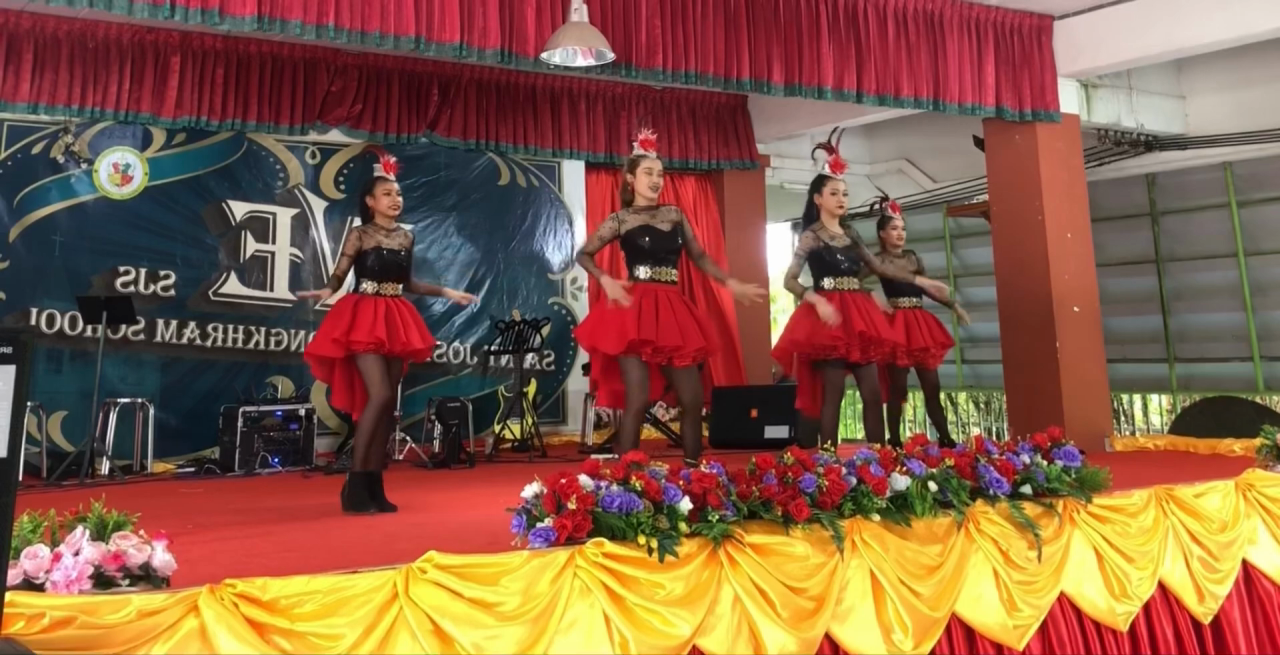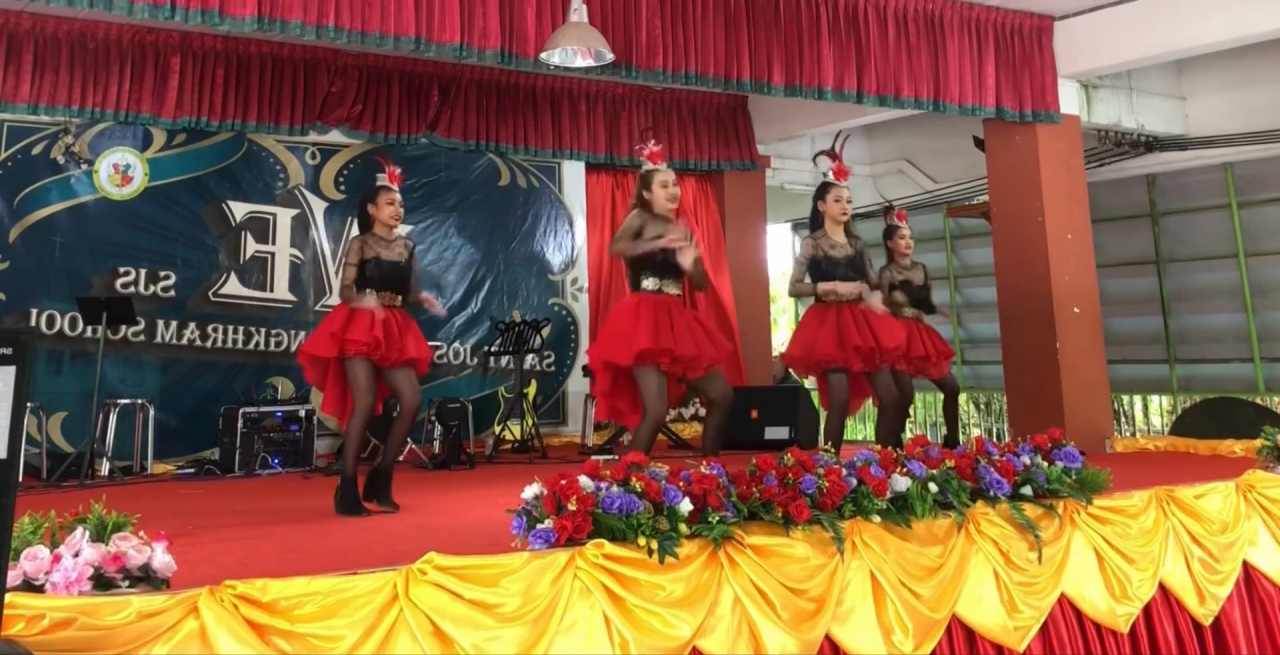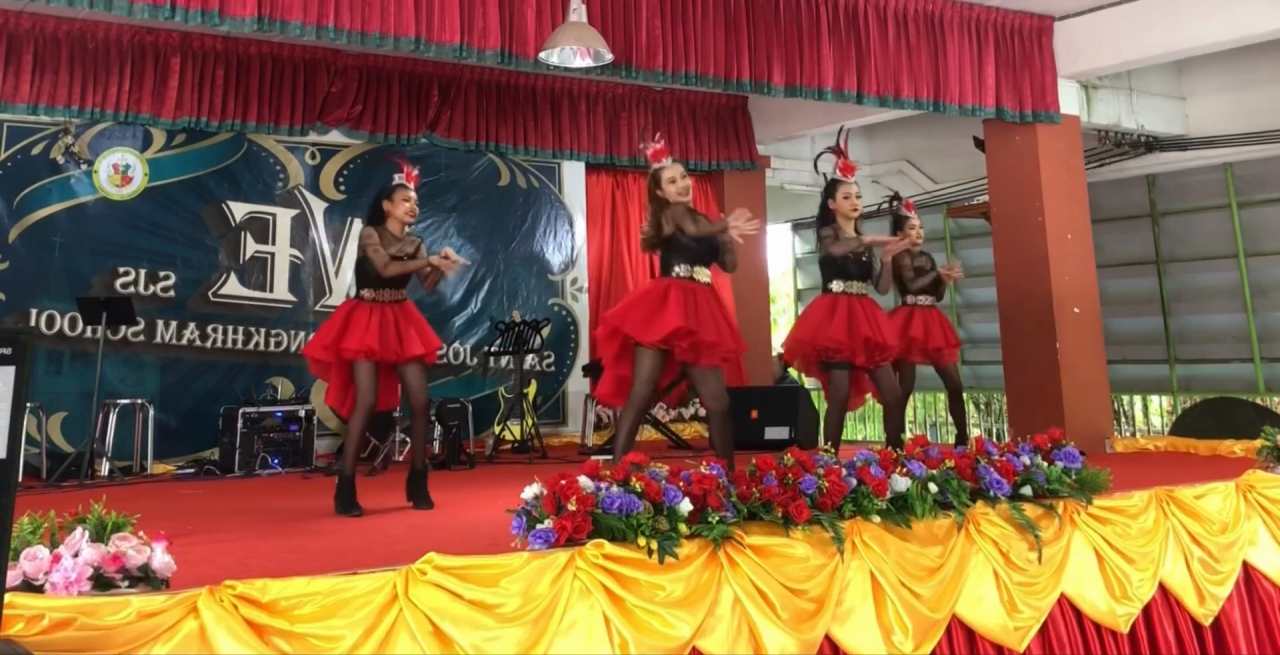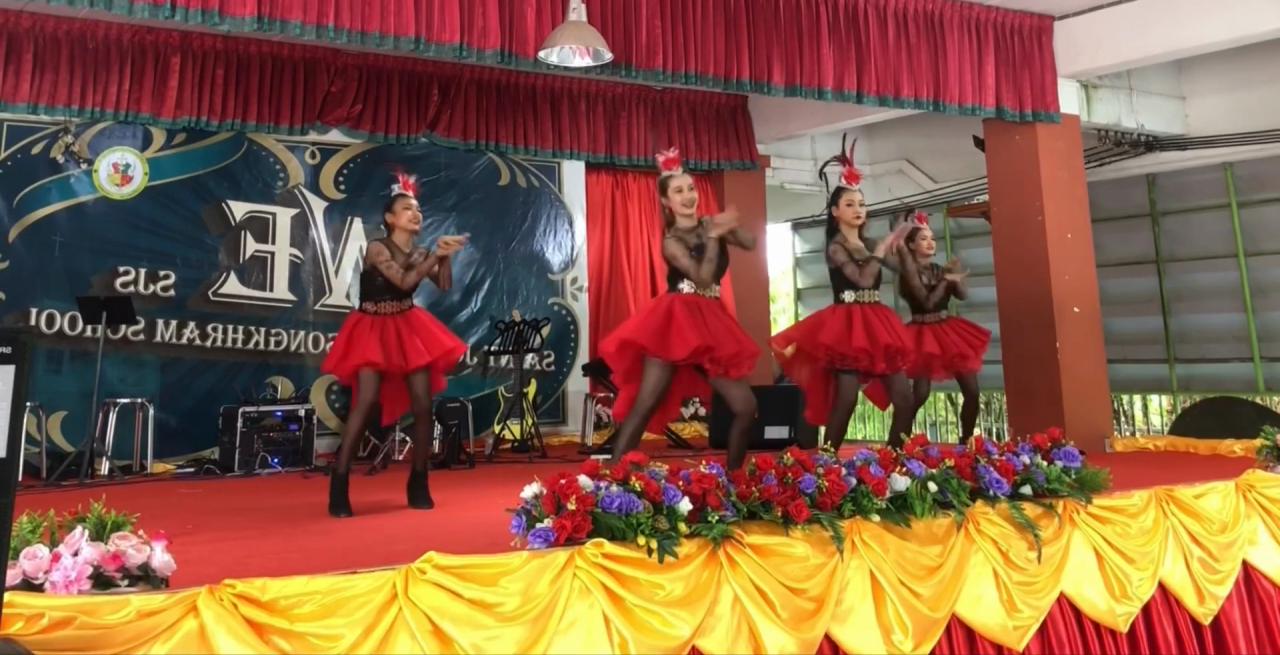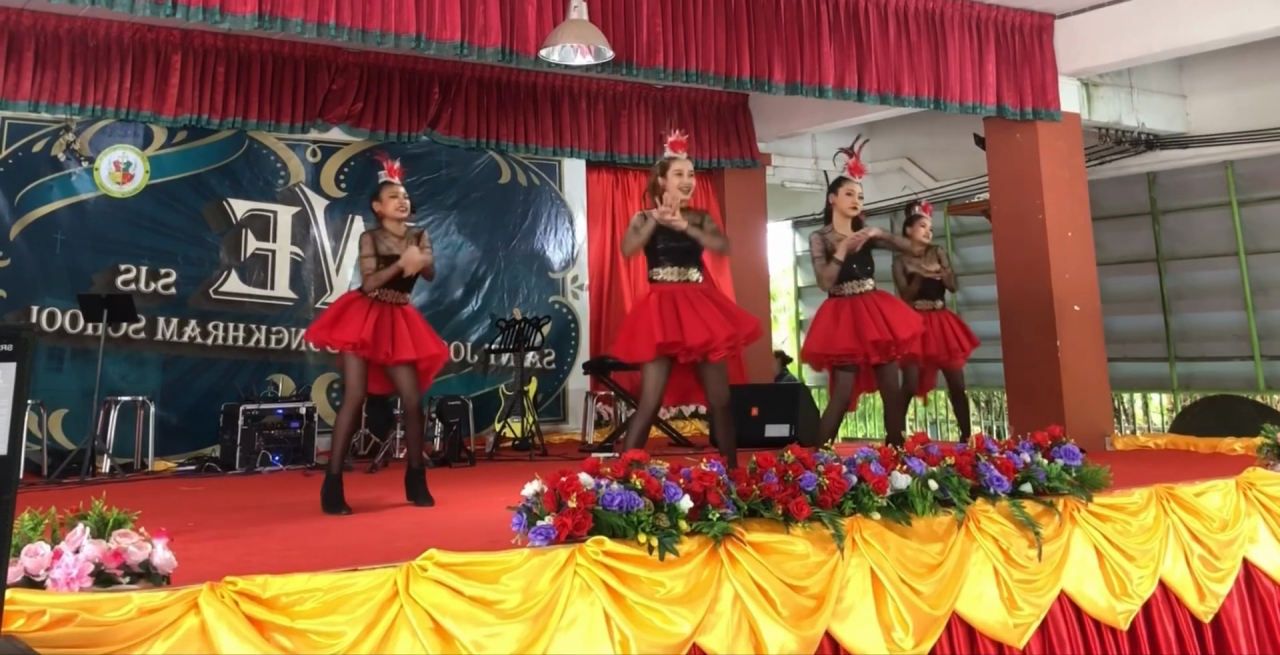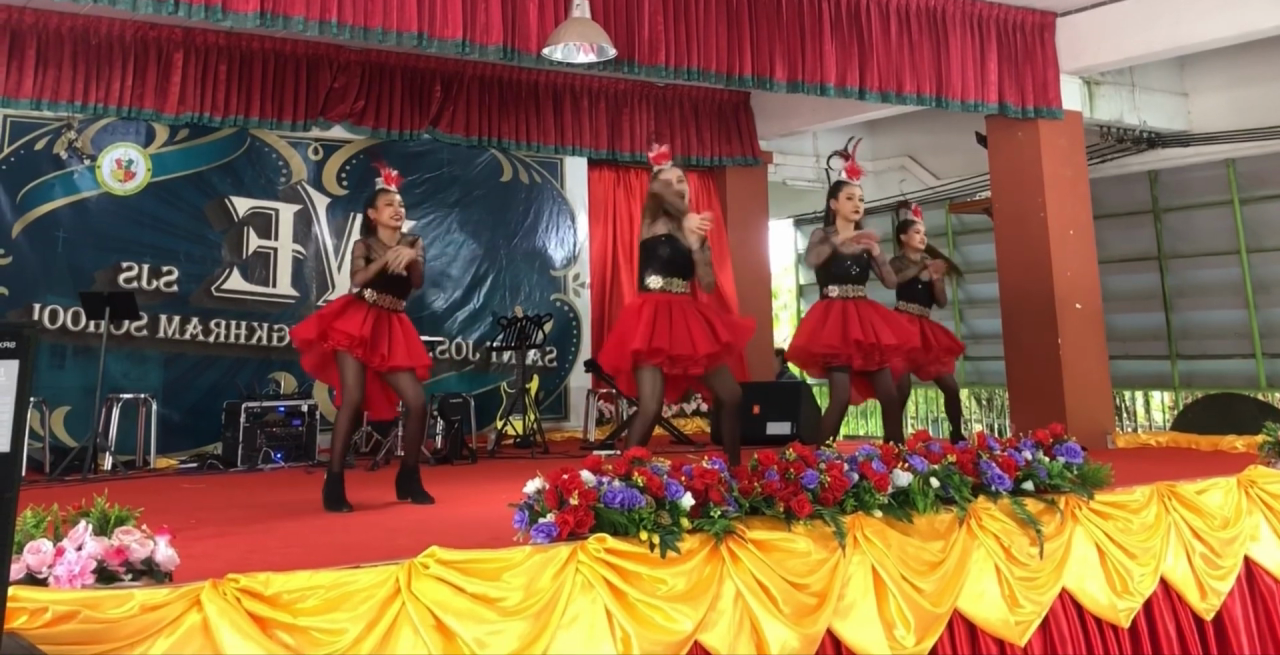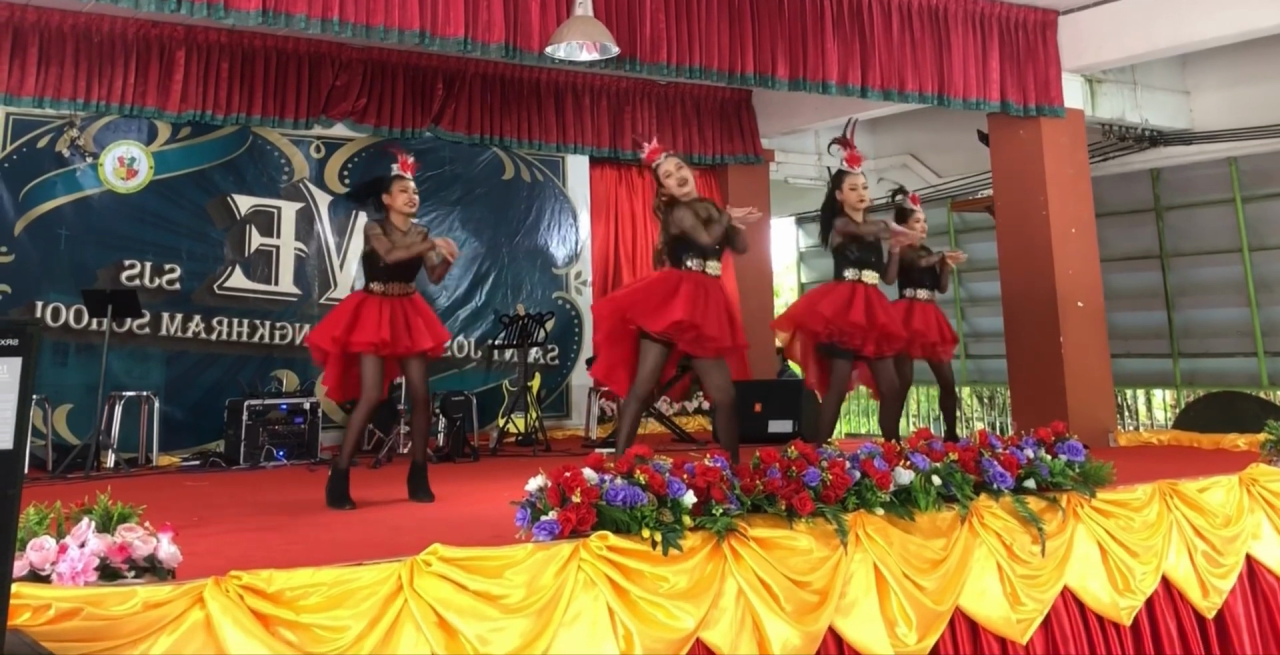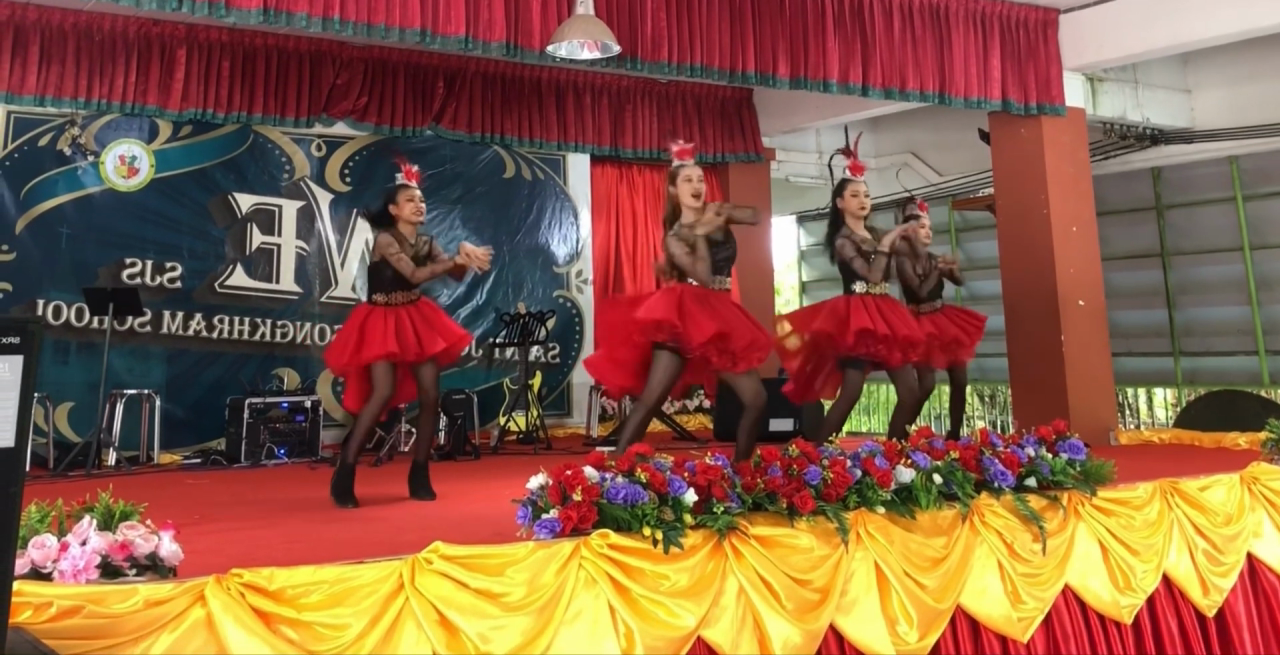
dt=0.2s
person 1, frame 1
left shoulder: (406, 237)
right shoulder: (359, 235)
right elbow: (337, 277)
left wrist: (446, 291)
right wrist: (325, 291)
left hip: (396, 320)
right hip: (363, 318)
left knee: (389, 403)
right knee: (378, 397)
left ankle: (374, 484)
right ankle: (354, 485)
person 1, frame 2
left shoulder: (406, 246)
right shoulder: (359, 244)
left elbow: (409, 291)
right elbow: (346, 289)
left wrist: (426, 298)
right wrist: (364, 301)
left hip: (395, 329)
right hip: (359, 326)
left knee: (411, 403)
right knee: (364, 403)
left ankle: (379, 482)
right ankle: (347, 490)
person 1, frame 3
left shoulder: (414, 242)
right shoulder: (370, 235)
left elbow: (429, 282)
right elbow: (386, 269)
left wrist: (442, 261)
right wrist: (430, 261)
left hip: (401, 322)
right hip: (366, 320)
left knee: (419, 400)
right knee: (366, 402)
left ankle: (417, 481)
right ankle: (346, 488)
person 1, frame 4
left shoulder: (420, 254)
right shoulder: (377, 248)
left elbow: (445, 285)
right elbow: (404, 281)
left wrist: (444, 255)
right wrist: (437, 253)
left hip: (409, 330)
right hip: (373, 330)
left knee: (423, 407)
right knee: (366, 402)
left ankle: (418, 484)
right ankle: (339, 484)
person 1, frame 5
left shoulder: (419, 236)
right shoulder: (369, 239)
left elbow: (429, 274)
right elbow: (369, 283)
left wrist: (419, 257)
right wrist: (400, 263)
left hip: (399, 323)
right hip: (364, 318)
left knee: (412, 402)
right knee: (354, 397)
left ankle: (416, 480)
right ankle: (332, 483)
person 1, frame 6
left shoulder: (413, 243)
right shoulder: (363, 245)
left elbow: (418, 281)
right elbow: (356, 280)
left wrist: (409, 259)
right wrist: (385, 259)
left hip: (392, 329)
right hip: (356, 323)
left knee: (417, 403)
right knee: (352, 401)
left ankle: (409, 478)
right ankle: (334, 483)
person 1, frame 7
left shoulder: (421, 234)
right shoulder: (375, 228)
left elbow: (436, 277)
right elbow: (390, 255)
left wrist: (446, 255)
right wrist: (430, 244)
left hip: (408, 316)
right hip: (374, 314)
left knee: (421, 395)
right knee: (371, 397)
left ankle: (418, 476)
right ankle: (339, 478)
person 1, frame 8
left shoulder: (427, 243)
right shoulder: (385, 239)
left elbow: (456, 275)
right elbow: (413, 274)
left wrist: (468, 256)
right wrist: (456, 258)
left hip: (416, 321)
right hip: (382, 321)
left knee: (430, 399)
right knee: (382, 395)
left ankle: (419, 475)
right ankle: (345, 470)
person 2, frame 1
left shoulder: (676, 216)
right shoulder: (620, 220)
left elbow: (701, 259)
right elbow: (583, 255)
left wrist: (731, 283)
right wrist: (605, 280)
left hip: (672, 310)
right hip: (635, 311)
left knee: (693, 400)
right knee: (637, 401)
person 2, frame 2
left shoulder: (684, 232)
right shoulder: (639, 220)
left elbow: (701, 284)
right elbow: (616, 248)
left wrist: (691, 266)
right wrist: (661, 243)
left hip: (678, 321)
right hip: (643, 320)
left knee: (721, 396)
right knee: (656, 412)
person 2, frame 3
left shoulder: (706, 224)
right shoulder: (670, 214)
left elbow: (730, 265)
right elbow: (697, 228)
left wrist: (730, 233)
right wrist: (727, 229)
left hip: (699, 311)
right hip: (665, 306)
left knee: (719, 404)
right knee: (638, 397)
person 2, frame 4
left shoulder: (711, 225)
right shoulder: (672, 241)
left elbow: (750, 243)
right elbow: (705, 275)
left wrist: (727, 228)
right wrist: (713, 236)
left hip: (711, 325)
right hip: (673, 323)
left knee: (746, 407)
right knee: (643, 407)
person 2, frame 5
left shoulder: (700, 218)
right shoulder: (645, 218)
left elbow: (722, 246)
right elbow: (627, 250)
left wrist: (683, 224)
right wrist: (657, 217)
left hip: (701, 309)
right hip: (661, 311)
left knee: (720, 401)
right knee: (650, 402)
left ankle: (732, 473)
person 2, frame 6
left shoulder: (698, 234)
right shoulder: (653, 219)
left elbow: (707, 283)
right elbow: (658, 192)
left wrist: (694, 245)
right wrist: (685, 216)
left hip: (689, 318)
right hip: (650, 318)
left knee: (731, 398)
right knee: (650, 408)
left ankle: (735, 471)
person 2, frame 7
left shoulder: (712, 209)
right shoulder: (679, 211)
left elbow: (742, 248)
right elbow: (706, 239)
left wrist: (733, 223)
right wrist: (728, 218)
left hip: (704, 304)
right hip: (671, 298)
left knee: (724, 397)
right knee: (640, 390)
person 2, frame 8
left shoulder: (718, 212)
right shoulder: (675, 236)
left elbow: (749, 215)
right elbow: (703, 276)
left wrist: (723, 213)
right wrist: (701, 233)
left hip: (720, 318)
right hip: (681, 316)
left knee: (756, 398)
right knee: (650, 400)
person 3, frame 1
left shoulder: (851, 236)
right shoulder: (811, 235)
left elbow: (880, 268)
right elbow: (790, 280)
left wrist: (919, 281)
right wrist: (817, 301)
left hip: (858, 314)
right hip: (829, 318)
left knee: (873, 393)
right knee: (833, 395)
person 3, frame 2
left shoulder: (857, 244)
right shoulder: (812, 243)
left elbow: (873, 284)
right elbow: (794, 288)
left wrist: (875, 297)
right wrist: (831, 286)
left hip: (862, 325)
right hip: (828, 324)
left knee: (890, 398)
right knee: (840, 401)
person 3, frame 3
left shoulder: (865, 242)
right shoulder: (829, 233)
left elbow: (882, 289)
right elbow: (843, 248)
left wrist: (887, 258)
right wrist: (870, 240)
left hip: (865, 317)
right hip: (834, 318)
left knee: (893, 395)
right knee: (839, 397)
person 3, frame 4
left shoulder: (870, 244)
right shoulder: (835, 246)
right elbow: (864, 279)
left wrist: (897, 243)
right wrist: (881, 249)
left hip: (878, 324)
right hip: (847, 324)
left knee: (905, 399)
right knee: (845, 401)
person 3, frame 5
left shoulder: (866, 234)
right shoulder: (819, 237)
left elbow: (909, 247)
right elbow: (825, 283)
left wrist: (875, 235)
right wrist: (842, 250)
left hip: (876, 314)
right hip: (842, 315)
left knee: (892, 395)
right knee: (841, 398)
person 3, frame 6
left shoulder: (867, 241)
right shoulder: (822, 235)
left elbow: (891, 282)
right elbow: (812, 260)
left wrist: (876, 252)
right wrist: (841, 239)
left hip: (865, 319)
right hip: (833, 320)
left knee: (890, 396)
right knee: (840, 398)
person 3, frame 7
left shoulder: (874, 231)
right shoulder: (841, 225)
left elbow: (889, 276)
right elbow: (869, 228)
left wrist: (896, 249)
right wrist: (896, 231)
left hip: (870, 309)
right hip: (843, 306)
left knee: (892, 388)
right knee: (837, 388)
person 3, frame 8
left shoulder: (875, 233)
right shoulder: (842, 240)
right elbow: (873, 275)
left wrist: (900, 235)
right wrist: (886, 244)
left hip: (884, 316)
right hip: (856, 317)
left knee: (911, 393)
right knee: (850, 394)
person 4, frame 1
left shoulder: (914, 257)
right shoulder: (879, 261)
left elbow: (928, 289)
left wrist: (954, 306)
left hip: (920, 322)
right hip: (896, 324)
left knee: (932, 387)
right knee: (897, 389)
left ankle: (945, 438)
right ankle: (895, 441)
person 4, frame 2
left shoulder: (921, 269)
right shoulder: (887, 272)
left elbow: (927, 304)
right elbow: (883, 301)
left wrist: (938, 310)
right wrist: (893, 300)
left hip: (921, 333)
left knee: (952, 388)
right knee: (905, 395)
left ankle: (952, 440)
person 4, frame 3
left shoulder: (927, 257)
right shoulder: (901, 256)
left elbow: (938, 295)
right elbow: (912, 284)
left wrist: (945, 278)
right wrist: (937, 273)
left hip: (932, 322)
right hip: (909, 322)
left knee: (954, 384)
right knee: (905, 388)
left ankle: (963, 438)
person 4, frame 4
left shoulder: (939, 269)
right shoulder: (910, 270)
left elbow: (962, 295)
right elbow: (927, 302)
left wrist: (954, 275)
right wrist: (945, 280)
left hip: (950, 332)
right hip: (924, 336)
left knee: (972, 392)
right knee: (920, 395)
left ankle: (967, 441)
person 4, frame 5
left shoulder: (938, 253)
right shoulder: (900, 261)
left elbow: (952, 286)
right elbow: (906, 295)
left wrist: (939, 273)
right wrist: (921, 274)
left hip: (942, 323)
left knee: (957, 387)
right knee: (910, 387)
left ankle: (966, 438)
person 4, frame 6
left shoulder: (935, 263)
right shoulder: (896, 262)
left elbow: (942, 302)
right elbow: (895, 279)
left wrist: (936, 278)
right wrist: (923, 267)
left hip: (926, 331)
left knee: (951, 388)
right knee: (902, 391)
left ankle: (957, 435)
person 4, frame 7
left shoulder: (930, 254)
right shoulder: (902, 249)
left elbow: (942, 288)
right elbow: (919, 262)
left wrist: (947, 265)
right wrist: (944, 256)
left hip: (930, 317)
right hip: (908, 316)
left knee: (948, 381)
right knee: (904, 381)
left ankle: (951, 434)
person 4, frame 8
left shoulder: (933, 258)
right shoulder: (903, 260)
left elbow: (959, 281)
right elbow: (921, 291)
left wrist: (951, 268)
right wrist: (938, 269)
left hip: (945, 321)
right hip: (922, 324)
left knee: (959, 383)
right knee: (926, 386)
left ankle: (955, 434)
